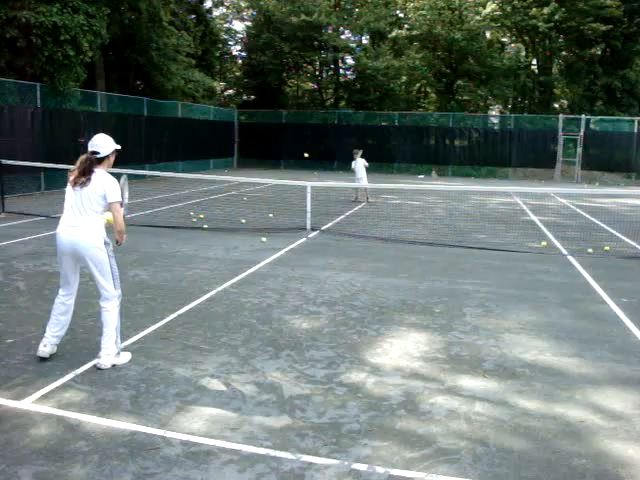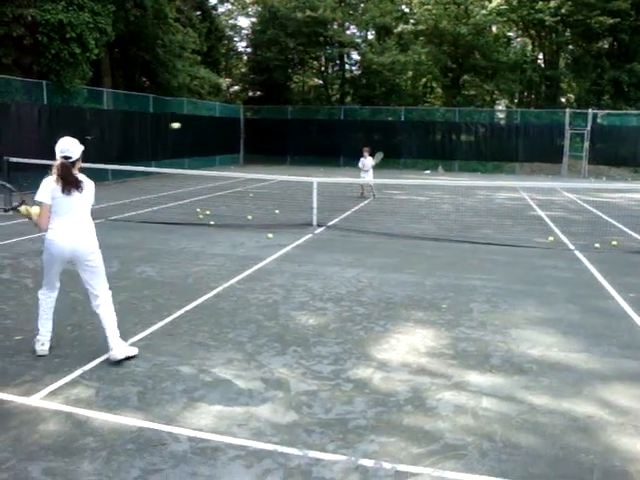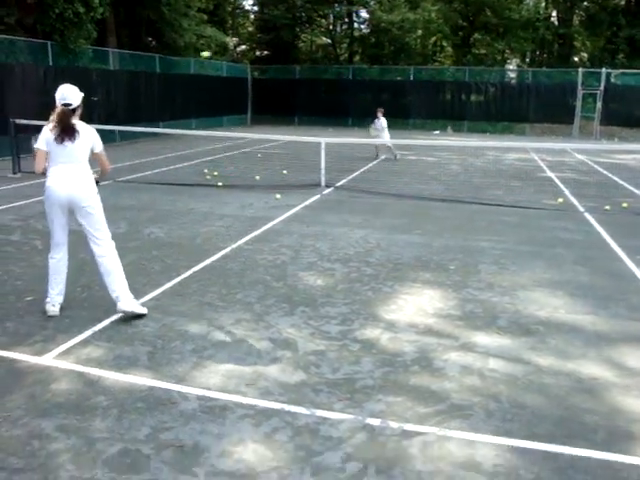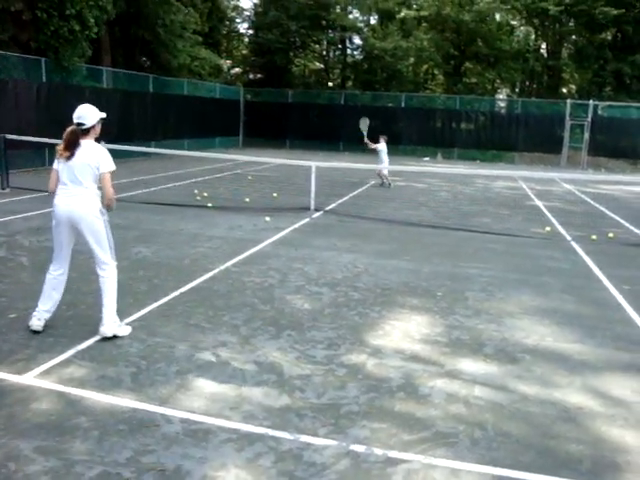
dt=0.4s
person 1, frame 1
left shoulder: (75, 177)
right shoulder: (109, 182)
left elbow: (74, 211)
right elbow: (119, 224)
right wrist: (120, 238)
left hip: (65, 236)
right hip: (90, 240)
left knee: (66, 292)
right knee: (110, 296)
left ankle: (48, 342)
right ankle: (108, 353)
person 1, frame 2
left shoulder: (49, 183)
right shoulder: (88, 184)
left elbow: (43, 224)
left wrist: (32, 215)
left hip: (57, 242)
right hip: (86, 243)
left knee: (48, 289)
right knee: (101, 296)
left ankle: (43, 341)
right ankle: (116, 346)
person 1, frame 3
left shoulder: (48, 131)
right shoulder: (89, 132)
left elbow: (38, 168)
right elbow: (105, 167)
right wrist: (96, 176)
left hip: (55, 191)
right hip: (83, 191)
left knee: (58, 247)
right knee: (103, 245)
left ankle: (53, 302)
right ankle: (124, 299)
person 1, frame 4
left shoulder: (64, 150)
right shoulder: (100, 152)
left elbow: (52, 187)
right elbow: (108, 194)
right wrist: (110, 204)
left hip: (62, 208)
right hip: (88, 210)
left knee: (58, 264)
right knee: (106, 266)
left ankle: (40, 317)
right ankle: (109, 323)
